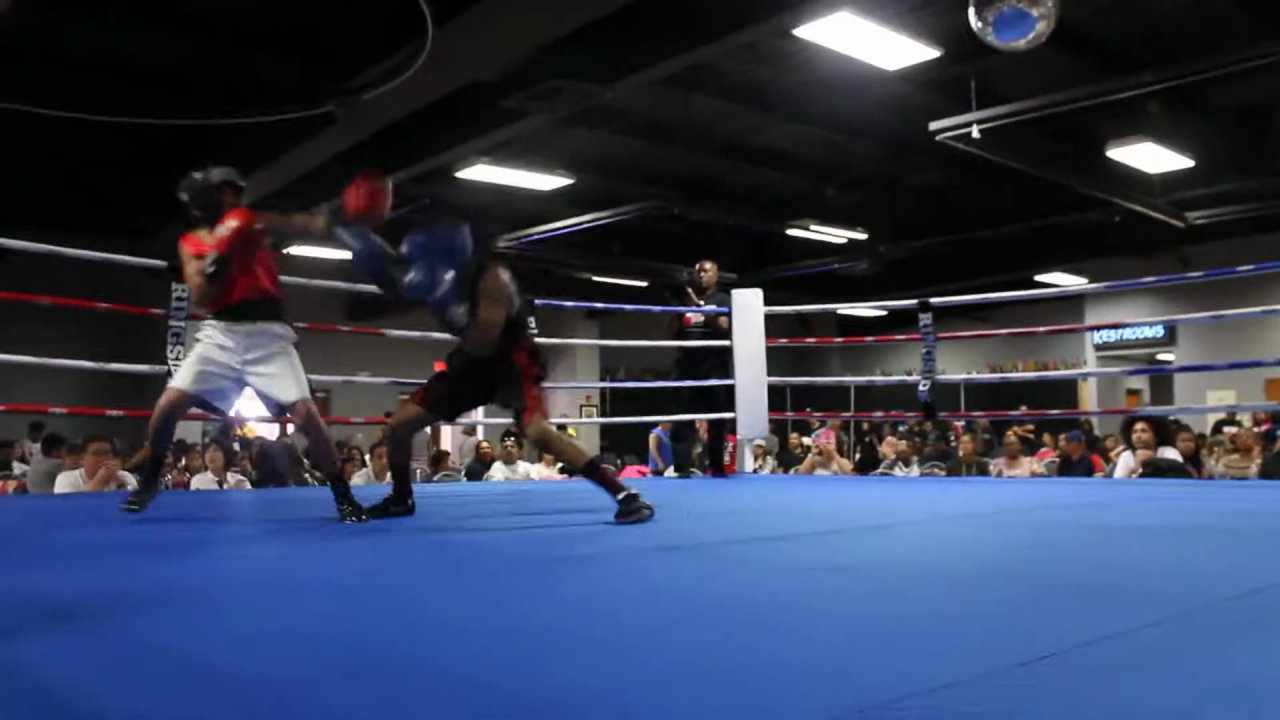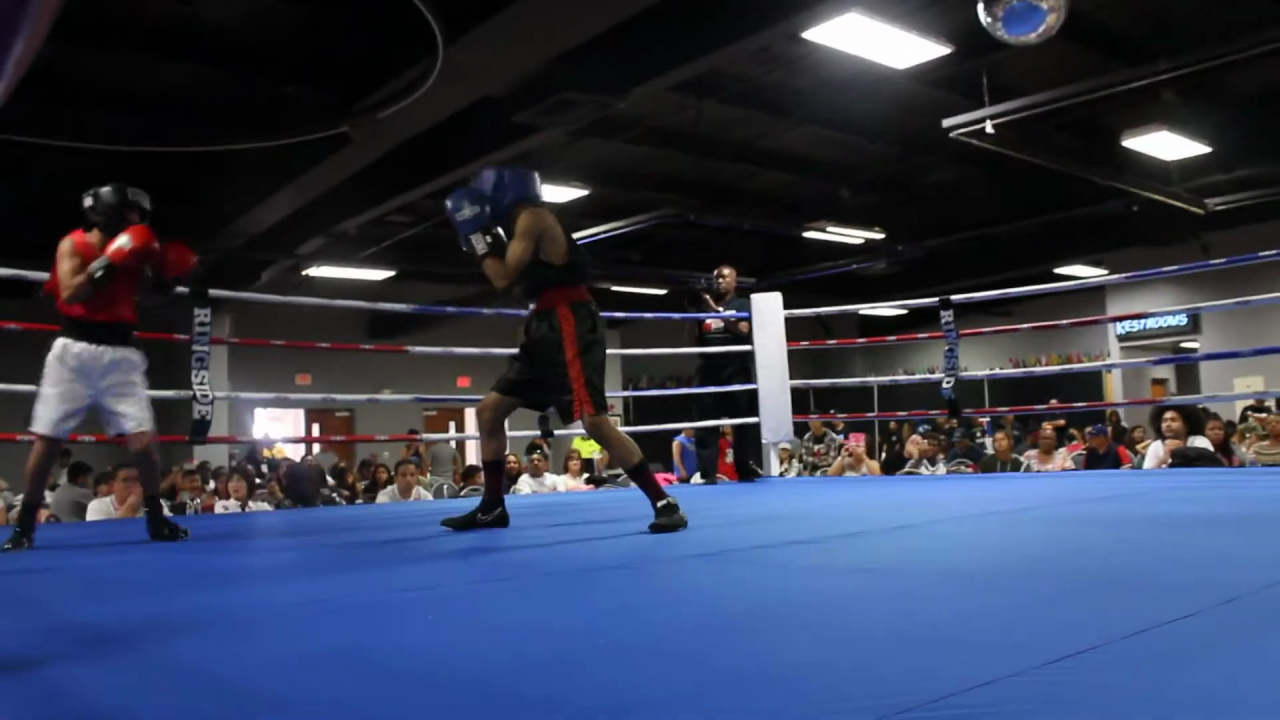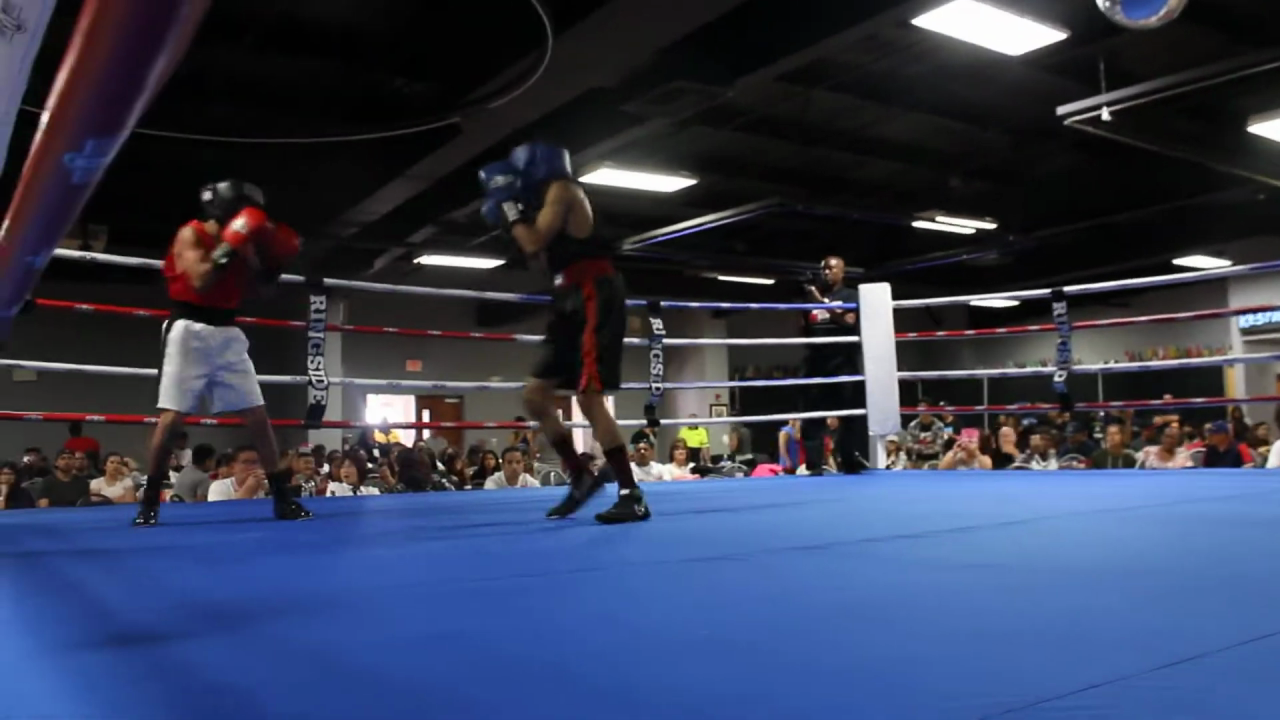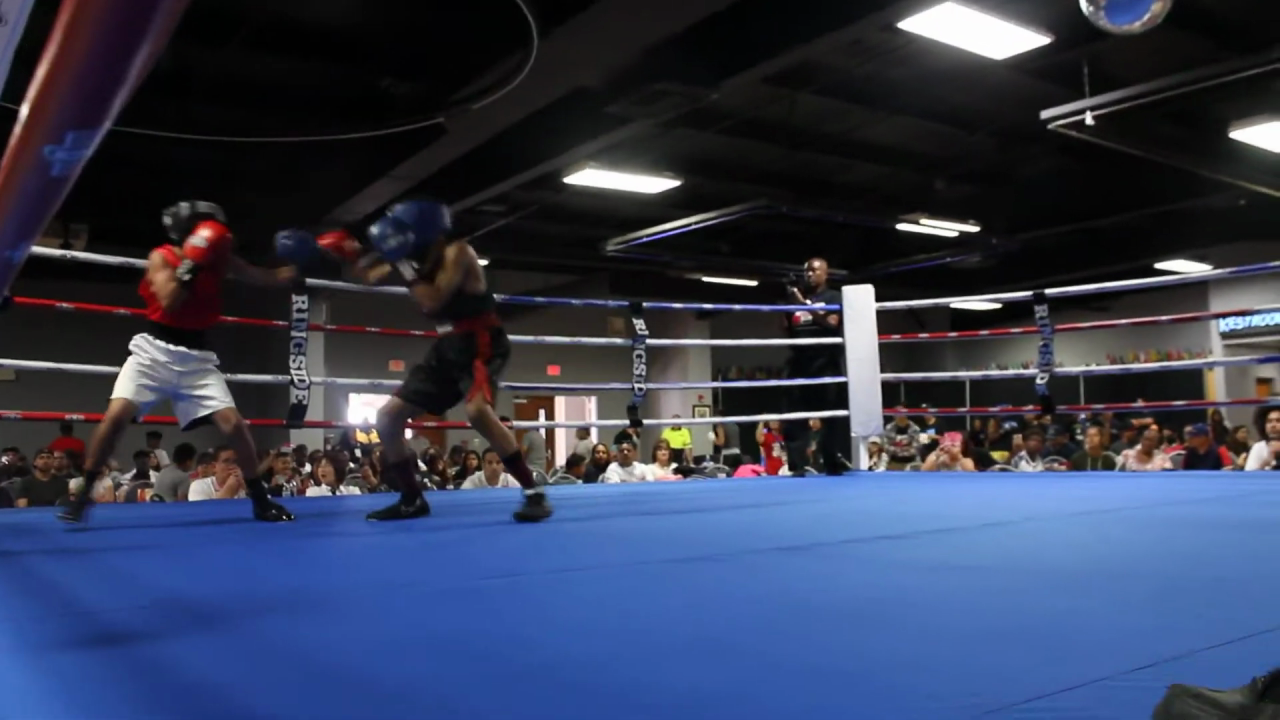
dt=0.5s
person 1, frame 1
left shoulder: (252, 224)
right shoulder: (190, 244)
left elbow: (300, 224)
right elbow: (200, 296)
left wrist: (324, 221)
right wrist: (217, 255)
left hip: (267, 333)
right hip: (222, 334)
left knee: (305, 413)
right knee: (168, 407)
left ankle: (343, 495)
right ankle: (148, 482)
person 1, frame 2
left shoulder: (133, 249)
right shoulder: (73, 245)
left elbow: (156, 290)
right elbow: (68, 295)
left wrist: (168, 270)
right wrist: (105, 261)
left hip: (119, 355)
right hip: (73, 351)
left knee: (142, 442)
right knee: (46, 442)
left ankle: (156, 518)
right ankle: (24, 527)
person 1, frame 3
left shoulder: (242, 242)
right shoulder: (192, 234)
left elbow: (259, 282)
right elbow: (201, 282)
left wrist: (275, 259)
right wrist: (229, 246)
left hip: (227, 335)
right hip: (191, 331)
left knee: (257, 416)
right knee: (172, 418)
left ankle: (282, 498)
right ankle: (150, 502)
person 1, frame 4
left shoulder: (222, 259)
right shoulder: (161, 258)
left elbow: (270, 280)
right elbow: (169, 303)
right wrist: (192, 261)
left hip: (195, 356)
right hip: (154, 350)
left knee: (233, 424)
right knee: (118, 414)
left ankle: (262, 501)
right ankle: (82, 496)
person 2, frame 1
left shoulder: (491, 278)
right shoulder: (446, 271)
left elbow: (485, 343)
left wrist: (448, 304)
left hip: (512, 363)
right hip: (471, 363)
left knee: (537, 431)
right knee: (400, 424)
left ankle: (627, 496)
right ankle: (400, 499)
person 2, frame 2
left shoulder: (533, 217)
right shoulder: (523, 227)
left elbow: (504, 279)
right elbow: (520, 280)
left wrist: (476, 232)
right wrist: (490, 239)
left hip: (569, 326)
right hip: (545, 330)
left knee: (594, 421)
right knee: (489, 411)
left ankle: (664, 503)
right ankle: (492, 506)
person 2, frame 3
left shoulder: (562, 190)
right shoulder: (552, 201)
left elbow: (534, 245)
right elbow: (545, 256)
left wrist: (509, 205)
right wrist: (509, 217)
left hip: (593, 299)
right hip: (572, 304)
left knee: (590, 398)
right knee: (535, 397)
left ankle: (631, 495)
right ankle: (582, 479)
person 2, frame 4
left shoulder: (457, 252)
right shoulder: (424, 259)
left elbow: (433, 302)
right elbow: (370, 275)
left wrist: (403, 260)
left hip: (480, 346)
right hip: (448, 348)
left knee: (478, 412)
right knee: (388, 419)
left ankle: (534, 493)
right ankle: (411, 499)
person 3, frame 1
left shoulder: (722, 300)
right shoulder: (686, 301)
left elbow: (723, 326)
right elbow: (675, 332)
left wrist: (699, 305)
left hip: (714, 366)
right hip: (689, 365)
left knee: (717, 418)
right knee: (683, 418)
left ankle: (717, 467)
right ankle: (682, 467)
person 3, frame 2
left shoulder: (742, 305)
right shoulder: (706, 307)
left elbow: (743, 331)
right elbow: (696, 339)
left wrist: (717, 311)
left hip: (736, 371)
right hip: (710, 371)
left knee: (743, 423)
right knee: (706, 424)
left ankle: (746, 472)
right ankle: (708, 474)
person 3, frame 3
left shoulder: (849, 296)
right shoulder: (812, 297)
left elbow: (849, 321)
right elbow: (803, 330)
left wrist: (823, 302)
left hip: (843, 362)
right hip: (817, 362)
left knee: (850, 414)
right knee: (812, 415)
left ankle: (852, 463)
right ankle: (814, 465)
person 3, frame 4
left shoulder: (833, 297)
right shoulder: (796, 299)
left elbow: (831, 322)
right elbow: (787, 331)
left wrist: (805, 303)
left hip: (827, 363)
right hip: (800, 363)
left knee: (833, 415)
right knee: (795, 417)
left ankle: (834, 464)
right ankle: (797, 466)
